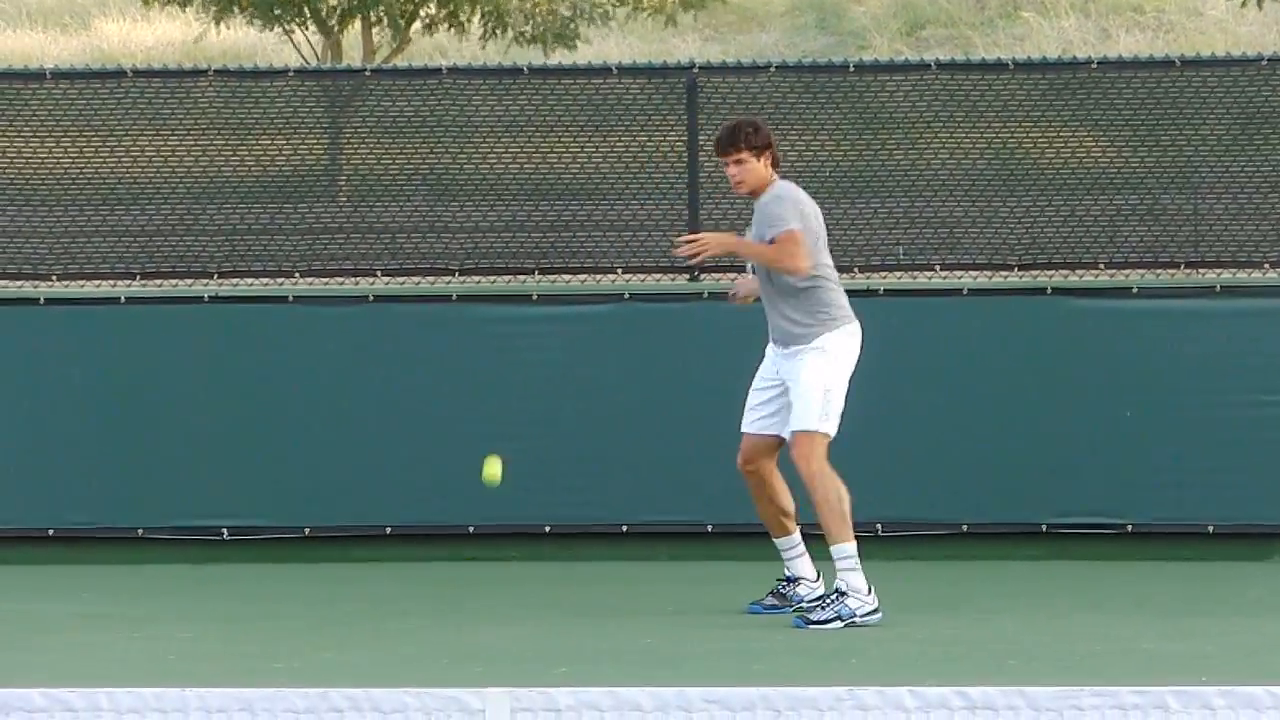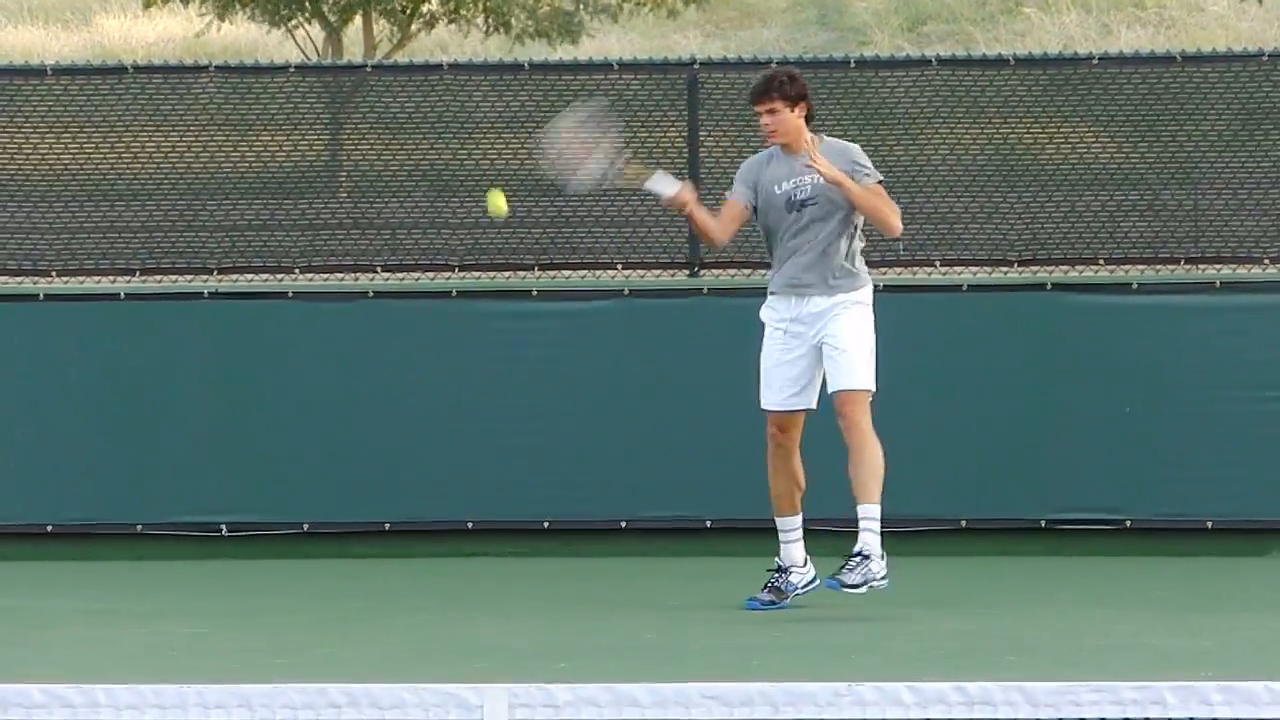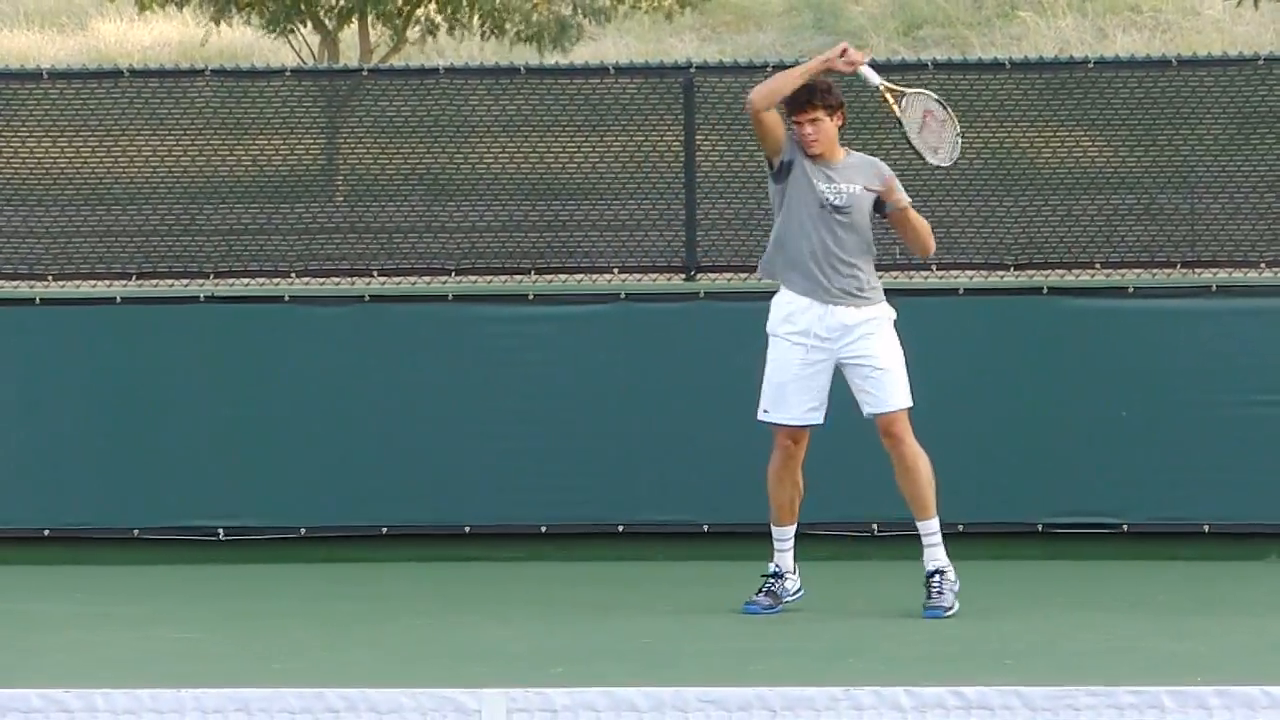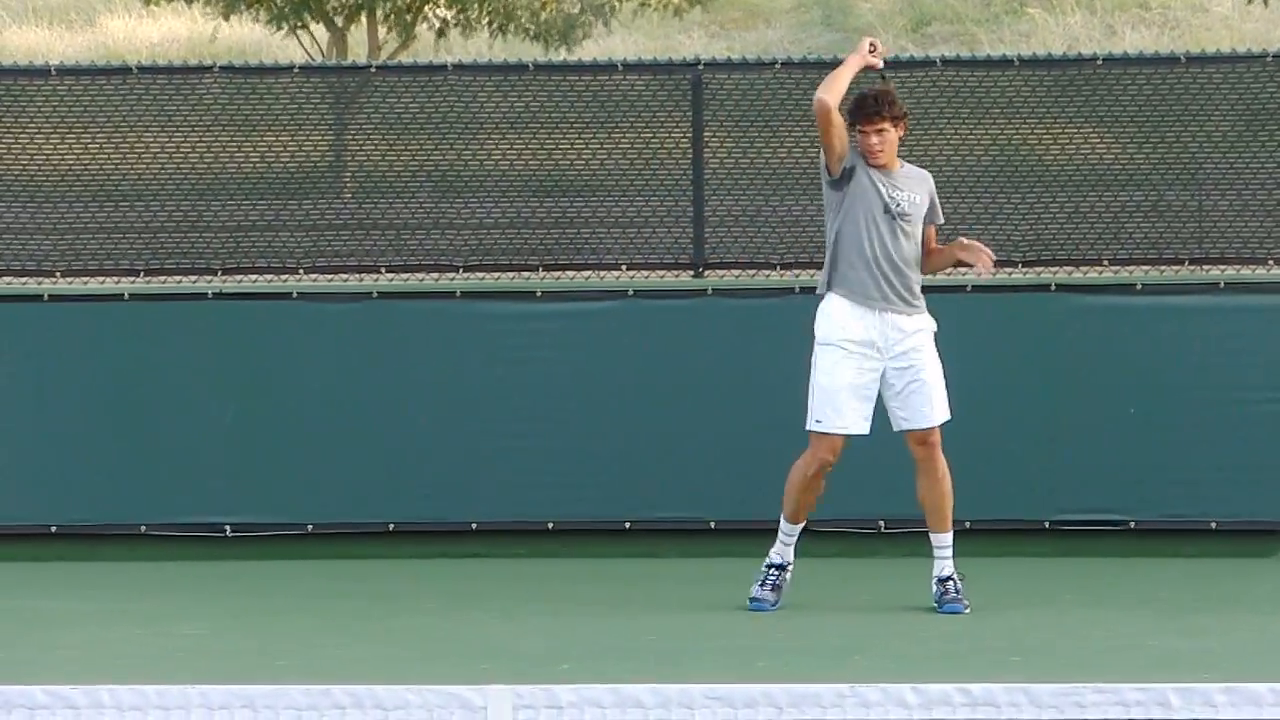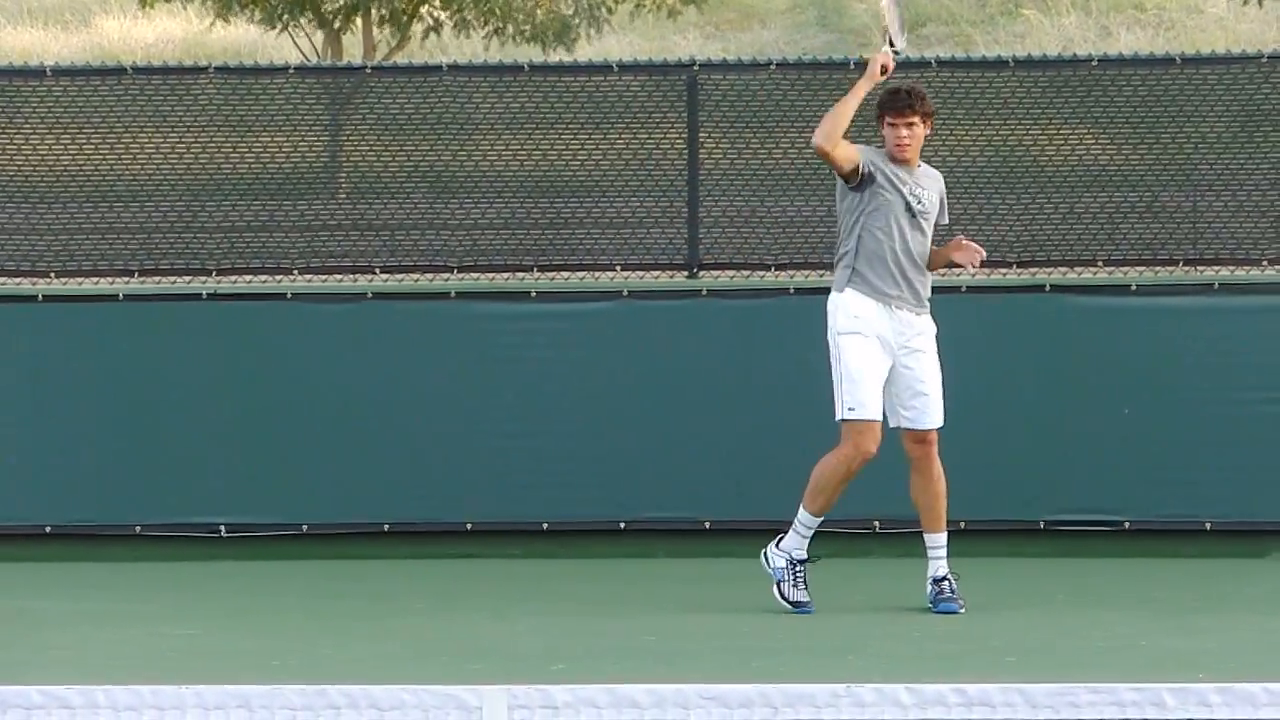
dt=0.2s
person 1, frame 1
left shoulder: (782, 199)
right shoulder: (770, 206)
left elbow: (796, 262)
left wrist: (730, 245)
right wrist: (752, 286)
left hip: (825, 344)
right hip: (787, 348)
left knee: (807, 457)
right knee: (752, 461)
left ankle: (855, 588)
right ankle: (801, 574)
person 1, frame 2
left shoulder: (844, 154)
right shoulder: (756, 169)
left elbow: (891, 225)
right elbow: (720, 235)
left wrist: (840, 181)
right wrist: (689, 207)
left hip: (843, 302)
right hip: (786, 309)
left knee: (853, 413)
right knee: (780, 435)
left ankle: (868, 549)
right ankle: (792, 564)
person 1, frame 3
left shoulder: (873, 169)
right shoulder: (787, 160)
left elbow: (918, 239)
right elbow: (758, 102)
left wrist: (898, 201)
right wrist: (824, 62)
left hip: (865, 317)
right hip: (801, 317)
left knee: (898, 433)
right knee: (787, 442)
left ankle: (937, 564)
right ankle: (782, 572)
person 1, frame 4
left shoulder: (922, 181)
right shoulder: (844, 166)
right elbow: (823, 105)
left wrist: (956, 252)
right wrist: (856, 60)
left hip: (909, 326)
right hip: (848, 322)
left knee: (927, 445)
right knee: (824, 449)
left ankle: (945, 571)
right ankle: (780, 558)
person 1, frame 5
left shoulder: (933, 180)
right shoulder: (866, 163)
right elbow: (824, 141)
left wrist: (952, 252)
right wrist: (867, 80)
left hip: (914, 321)
right hip: (859, 314)
left knee: (923, 446)
right knee: (860, 441)
left ankle: (939, 572)
right ankle: (789, 549)
